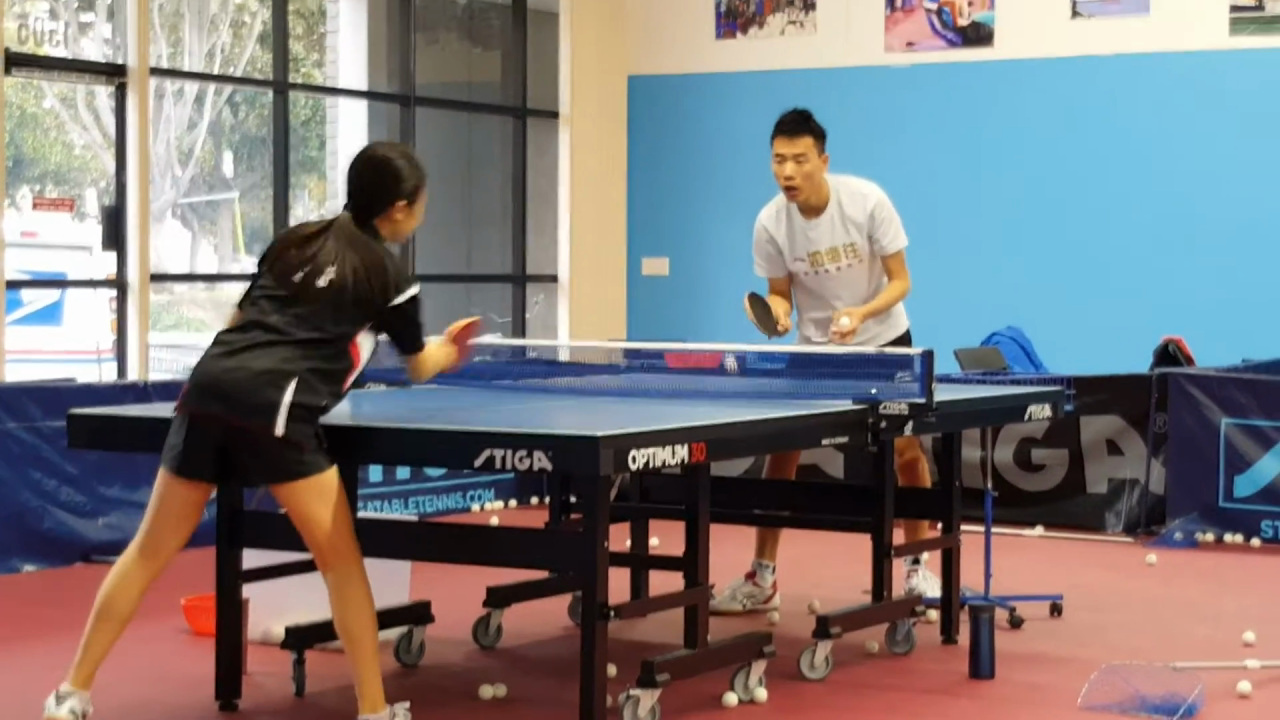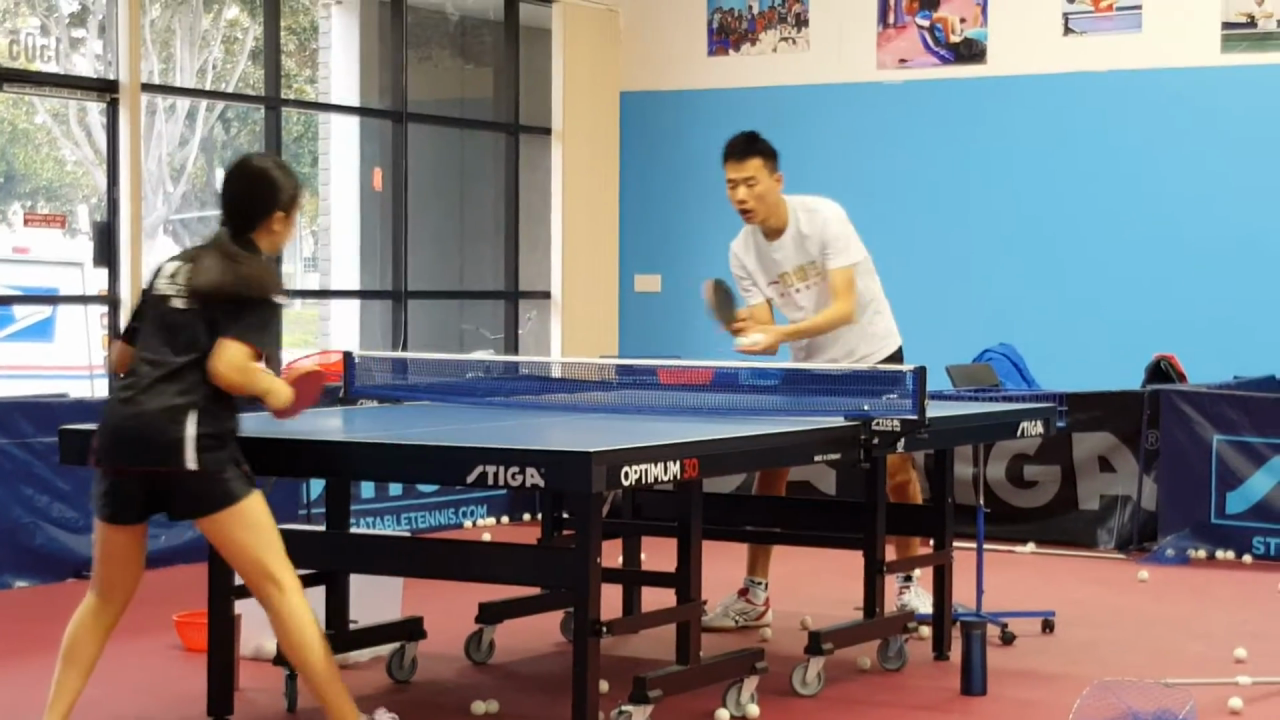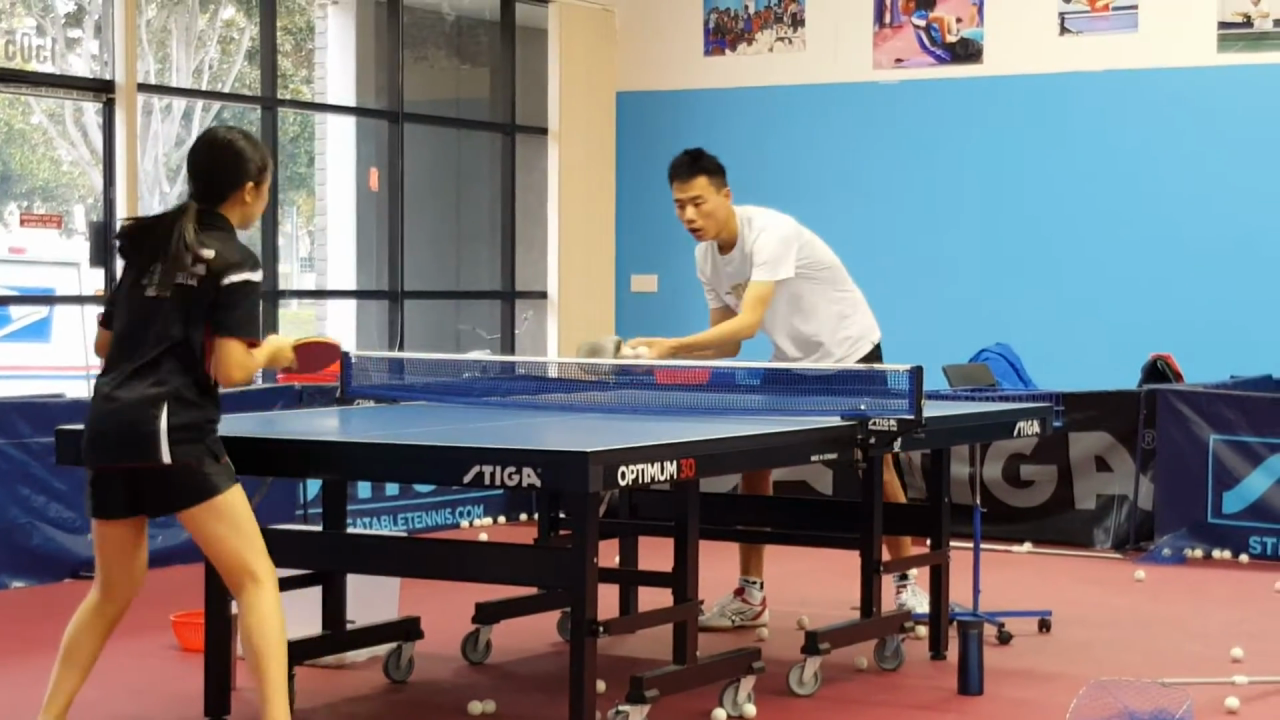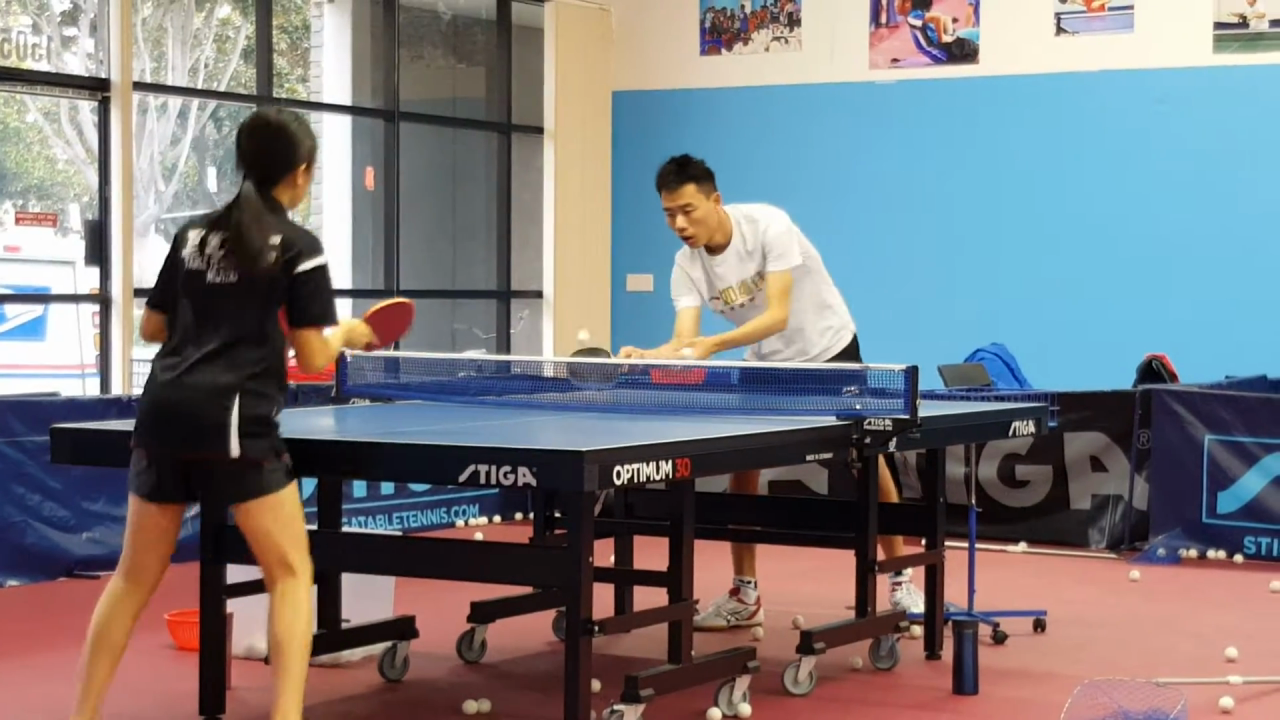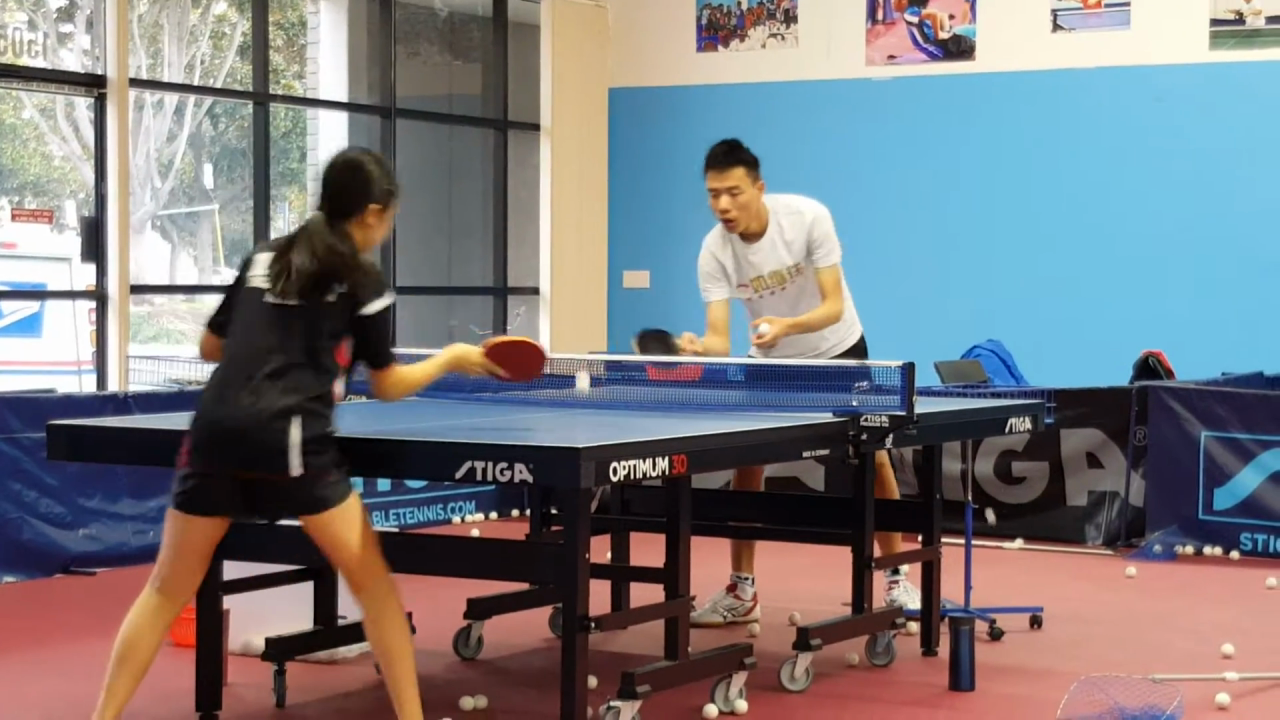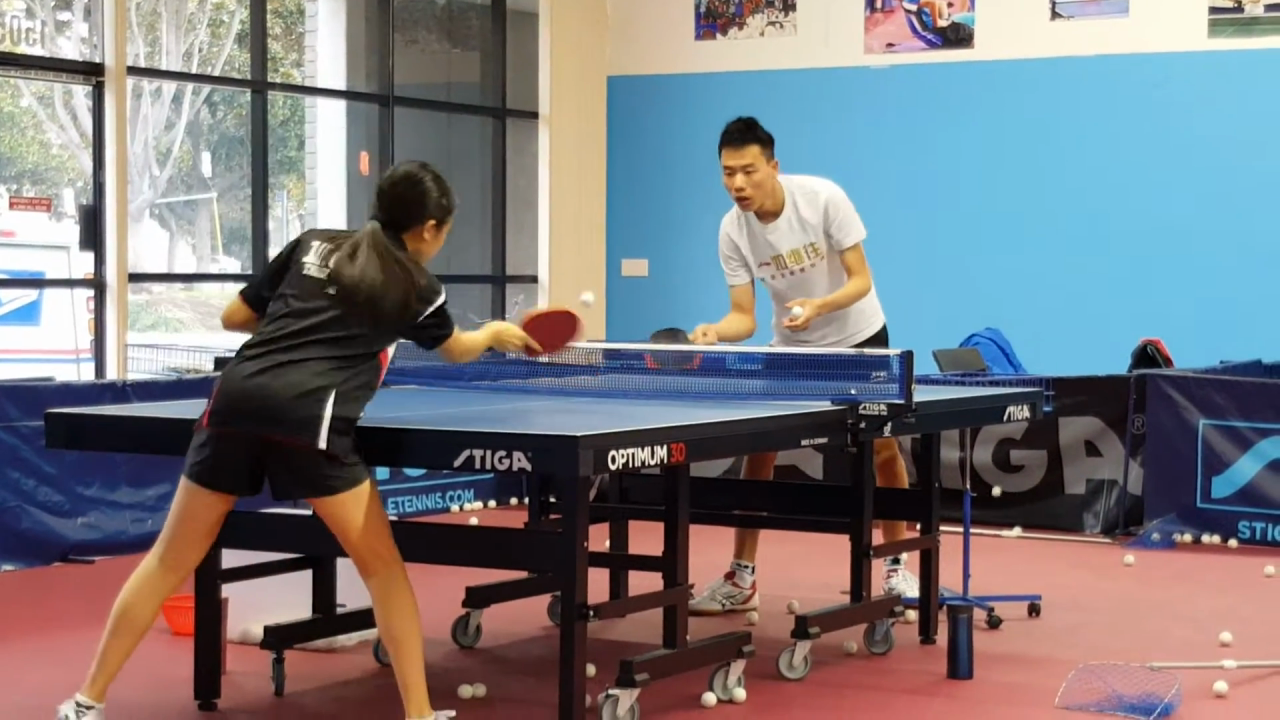
dt=0.3s
person 1, frame 1
left shoulder: (292, 240)
right shoulder: (388, 275)
right elbow: (425, 363)
right wrist: (447, 349)
left hip: (210, 390)
right hip: (275, 409)
left knee: (149, 550)
right knee: (341, 560)
person 1, frame 2
left shoulder: (173, 267)
right shoulder: (255, 282)
left elbow: (120, 357)
right elbow: (226, 370)
right wrist: (273, 390)
left hip: (120, 435)
right hip: (187, 440)
left knee: (109, 591)
right knee: (277, 584)
person 1, frame 3
left shoulder: (146, 244)
right shoulder: (235, 260)
left elbow: (105, 344)
right elbow: (231, 369)
right wrist: (272, 352)
left hip: (108, 429)
right hip: (173, 434)
left knee: (113, 590)
right knee: (255, 579)
person 1, frame 4
left shoulder: (194, 232)
right shoulder: (297, 245)
left elbow: (151, 327)
right elbow: (313, 360)
right wrist: (348, 334)
left hip: (162, 413)
right hip: (234, 423)
left knee: (136, 575)
right knee: (291, 575)
person 1, frame 5
left shoulder: (263, 257)
right shoulder: (360, 282)
left elbow: (209, 346)
right elbow: (388, 385)
right wrist: (458, 357)
left hip: (215, 432)
right hip: (286, 440)
left knee: (168, 590)
right knee: (372, 581)
person 1, frame 6
left shoulder: (309, 245)
right shoulder: (416, 288)
left elbow: (234, 317)
right elbow: (455, 348)
right wrist: (497, 332)
left hip: (237, 403)
right hip: (308, 421)
left knee: (171, 559)
right knee: (383, 566)
person 2, frame 1
left shoulder: (868, 200)
right shoulder: (769, 224)
left elbow: (900, 281)
right elbow: (780, 293)
left wrist: (860, 314)
right wrist: (778, 312)
left hip: (883, 338)
right hip: (815, 346)
left knee: (907, 449)
right knee: (781, 450)
left ankle: (918, 566)
right ankle: (763, 577)
person 2, frame 2
left shoulder: (824, 217)
right shoulder: (742, 252)
left elbow: (846, 307)
right elbow: (765, 333)
left wrist: (782, 332)
right wrist: (749, 332)
left hip: (872, 357)
right hip: (808, 368)
left knee: (898, 470)
right knee: (770, 466)
left ankle: (909, 584)
right ankle: (755, 594)
person 2, frame 3
left shoulder: (771, 232)
right shoulder: (705, 258)
left elbow: (747, 324)
right elbow: (727, 344)
left wrist: (670, 345)
right wrist: (661, 351)
left hip: (850, 353)
right hip: (792, 364)
left knee: (877, 470)
right knee: (754, 466)
left ankle: (906, 582)
right ankle: (751, 594)
person 2, frame 4
left shoulder: (770, 225)
right shoulder: (687, 265)
left elbow: (777, 315)
right elbow: (684, 342)
left wrist: (709, 344)
right wrist: (648, 355)
left hip: (829, 350)
right hip: (768, 364)
right knee: (742, 466)
left ankle: (900, 579)
right ankle: (745, 594)
person 2, frame 5
left shoulder: (808, 216)
right shoulder: (714, 251)
left elbow: (836, 306)
right elbow: (719, 335)
left wrist: (786, 326)
right wrist: (698, 347)
left hip: (837, 349)
right hip: (771, 363)
left knee: (873, 459)
right knee: (746, 463)
left ankle: (895, 577)
right ankle: (741, 590)
person 2, frame 6
left shoulder: (824, 197)
right shoulder: (733, 231)
left elbow: (861, 281)
right elbow: (744, 317)
left wrist: (817, 306)
right wrist: (715, 330)
left hip: (858, 336)
right hip: (792, 347)
left knee: (884, 449)
right knee: (760, 450)
left ankle: (897, 566)
right ankle: (742, 577)
